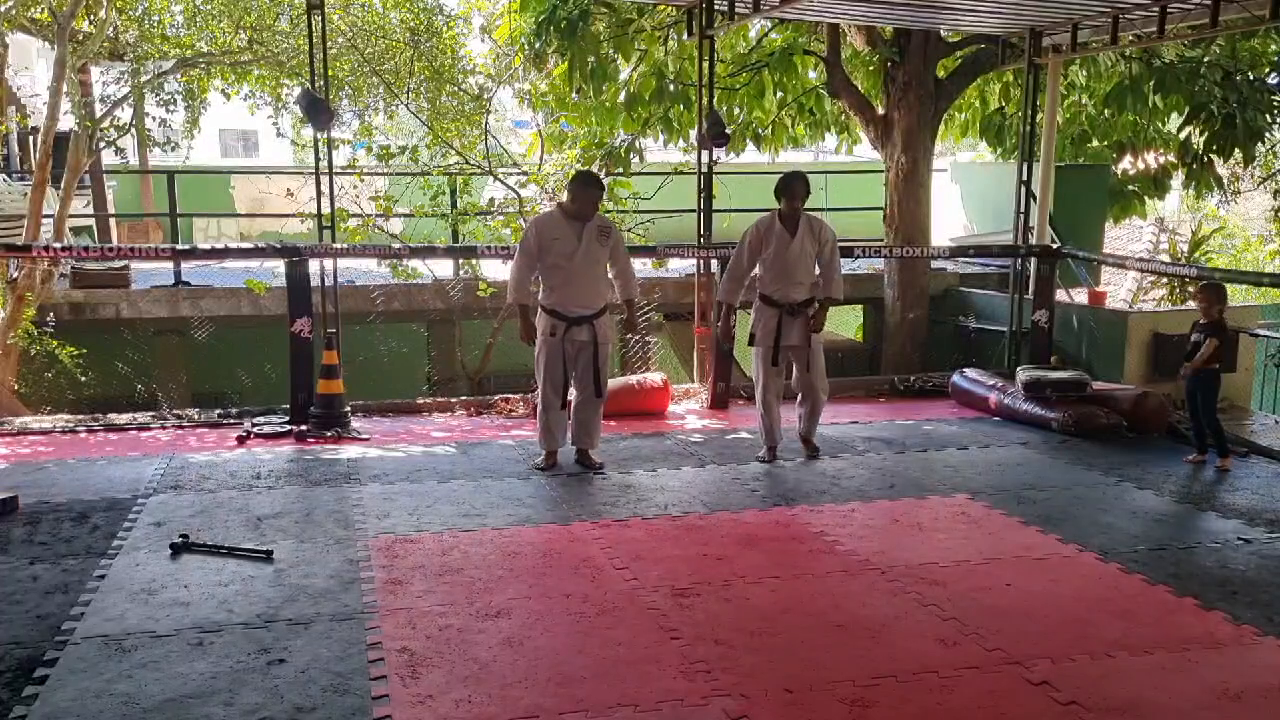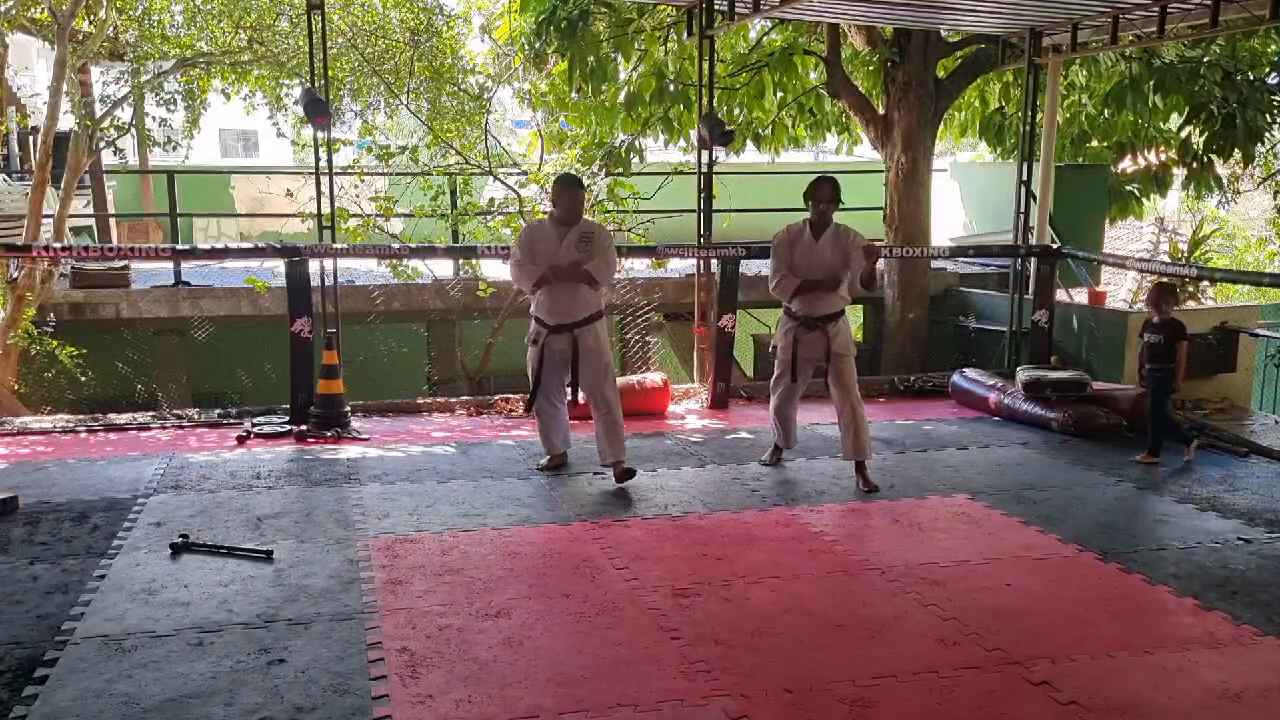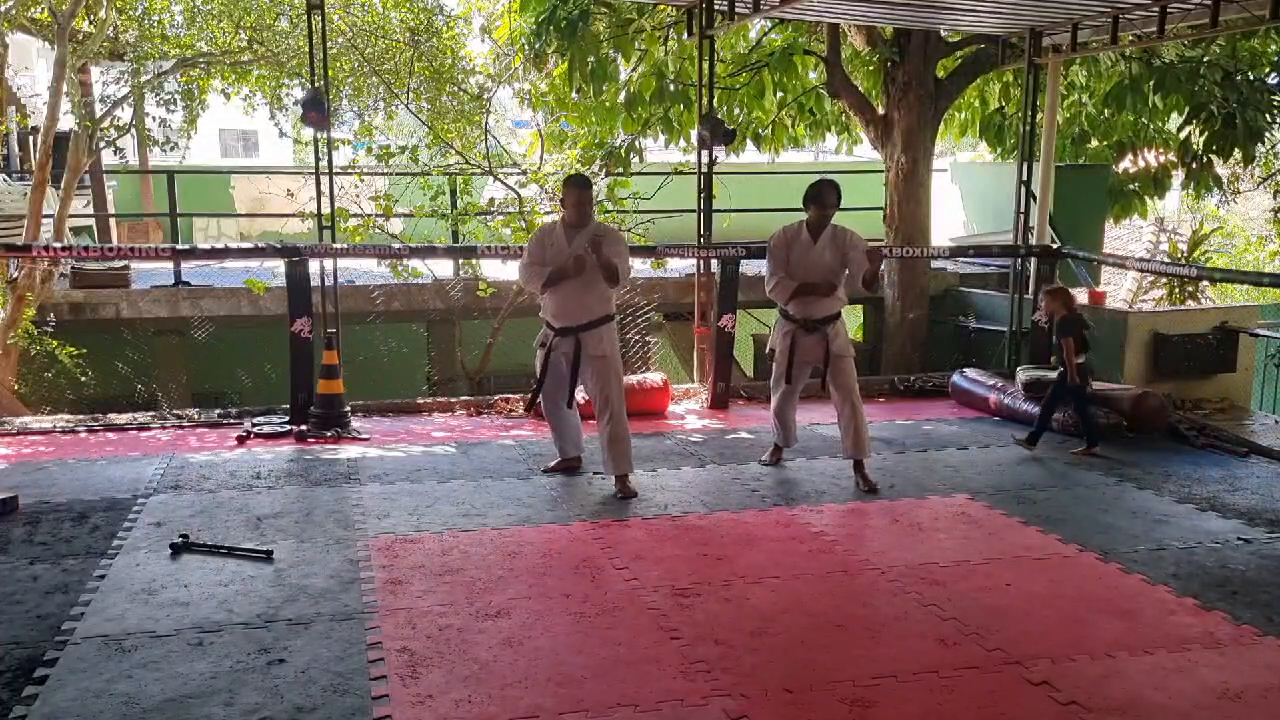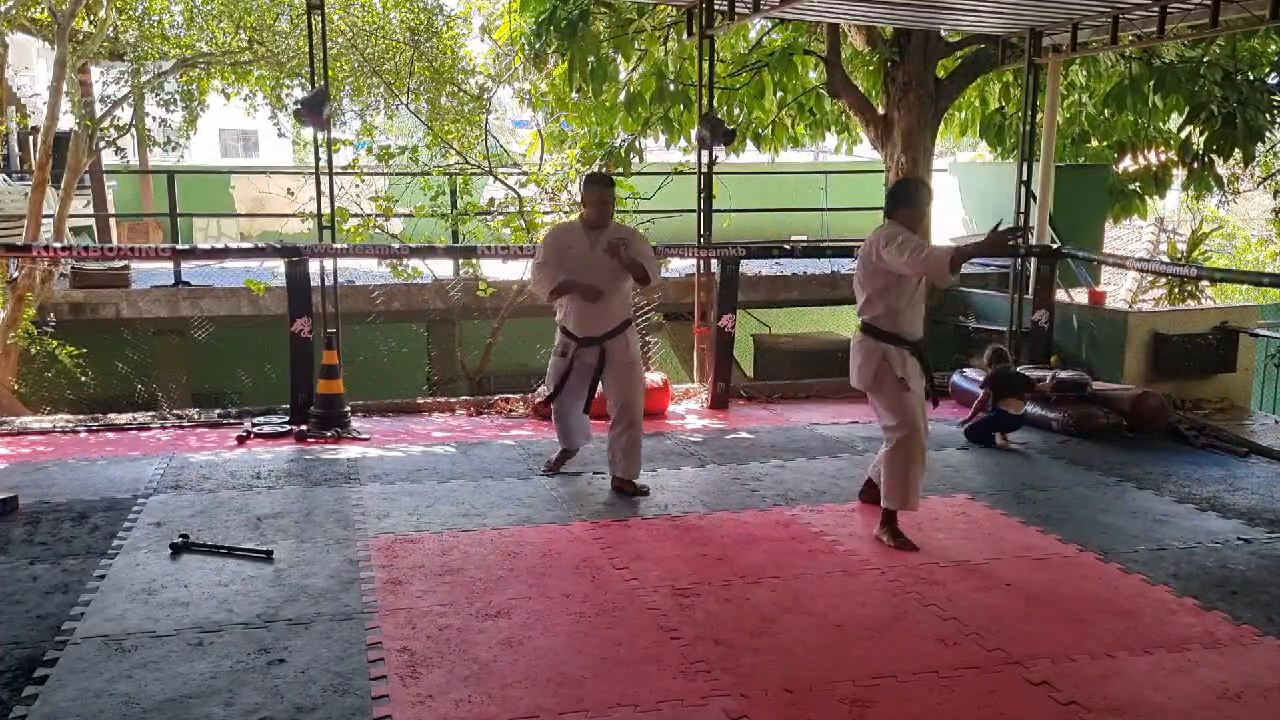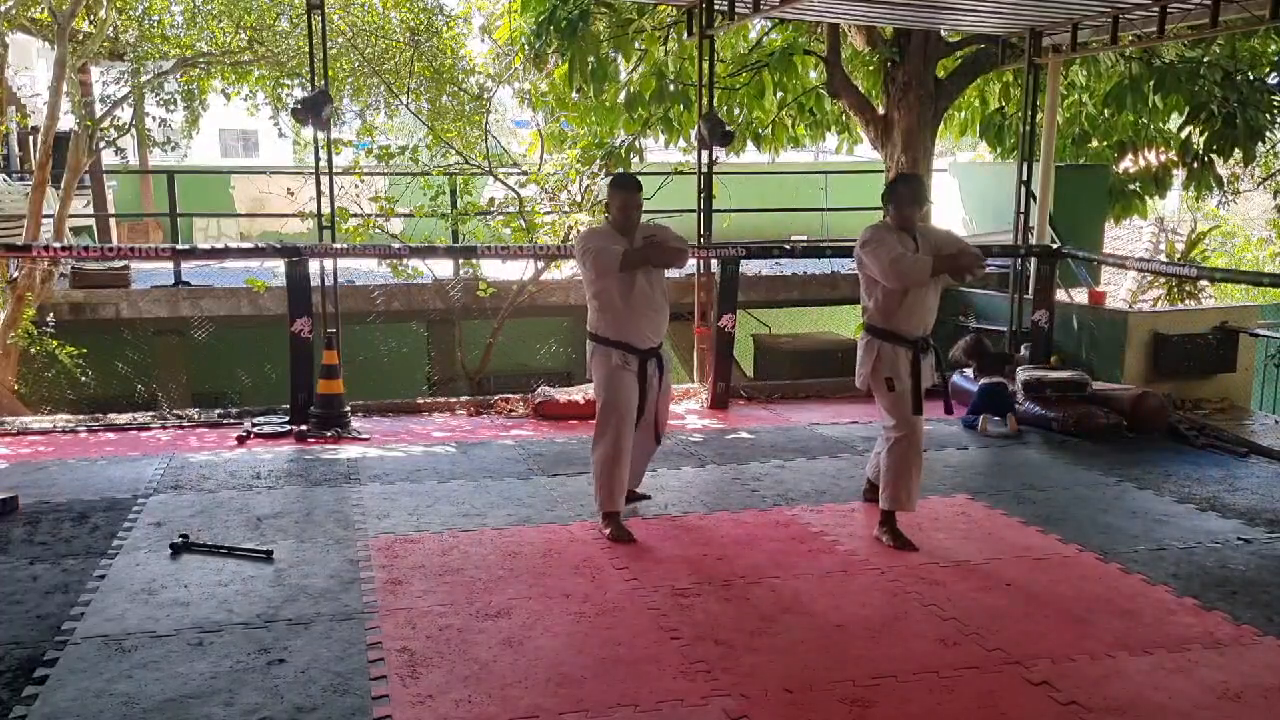
dt=1s
person 1, frame 1
left shoulder: (819, 229)
right shoulder: (760, 230)
left elbow: (831, 274)
right elbow: (736, 273)
left wrist: (822, 311)
right wrist: (726, 318)
left hip: (806, 315)
right hip: (770, 315)
left knee: (815, 386)
right knee: (767, 387)
left ankle: (806, 435)
right ankle: (770, 443)
person 1, frame 2
left shoulder: (849, 238)
right shoulder: (786, 237)
left elbow: (866, 284)
right elbow: (778, 284)
left wrist: (870, 264)
right wrist: (818, 285)
left hip: (833, 328)
right hip: (795, 328)
left knee: (848, 397)
right knee: (783, 395)
left ankle: (860, 469)
right ankle: (780, 444)
person 1, frame 3
left shoulder: (846, 239)
right shoulder: (784, 238)
left elbow: (866, 281)
right elbow: (775, 286)
left wrist: (874, 266)
right wrist: (814, 288)
left hip: (830, 330)
right hip: (792, 329)
left knee: (848, 396)
right knee: (783, 394)
left ankle: (859, 468)
right ankle: (780, 444)
person 1, frame 4
left shoulder: (891, 240)
right shoulder: (890, 239)
left elbow: (928, 271)
right elbow: (927, 260)
right wrist: (984, 247)
left hip: (898, 350)
right hip: (884, 352)
left knee: (910, 428)
right knee: (907, 432)
left ankle: (873, 487)
right ankle: (888, 523)
person 1, frame 5
left shoulder: (929, 235)
right shoulder: (874, 238)
left elbow: (973, 258)
right elbow: (899, 269)
left wrist: (952, 264)
right wrist: (948, 263)
left hip: (916, 349)
right hip: (886, 349)
left knee: (899, 425)
right knee: (906, 432)
left ankle: (874, 485)
right ankle: (887, 522)
person 2, frame 1
left shoulder: (606, 228)
right shoulder: (541, 226)
left elbow: (623, 271)
right elbow: (521, 274)
left wrist: (631, 311)
right wrist: (525, 319)
left hip: (596, 323)
right hip: (555, 323)
left knee: (593, 391)
right knee: (551, 390)
left ankle: (584, 449)
right ankle: (550, 450)
person 2, frame 2
left shoulder: (596, 233)
right shoulder: (532, 232)
left elbow: (605, 270)
right elbow: (519, 272)
left wrist: (564, 272)
right wrist: (561, 273)
left hip: (588, 330)
right hip: (546, 331)
left knee: (603, 396)
right knee: (545, 396)
left ankle: (616, 462)
right ankle: (557, 452)
person 2, frame 3
left shoulder: (609, 235)
right shoulder: (544, 235)
left elbow: (618, 277)
right elbow: (528, 276)
left wrist: (601, 257)
right wrist: (565, 270)
left hip: (596, 334)
right hip: (555, 334)
left knee: (610, 402)
right knee: (555, 400)
left ankle: (621, 475)
right ankle: (570, 455)
person 2, frame 4
left shoulder: (628, 236)
right shoulder: (559, 236)
left elbow: (650, 274)
right elbow: (541, 278)
left wrist: (624, 260)
right wrist: (577, 287)
left hip: (617, 340)
right hip: (573, 341)
left knee: (628, 408)
right knee: (563, 402)
left ankle: (623, 476)
right ankle: (570, 445)
person 2, frame 5
left shoulder: (655, 234)
right shoulder: (592, 239)
left elbow: (680, 254)
right elbow: (603, 262)
left wrist: (644, 254)
right wrist: (648, 253)
left hip: (651, 353)
right hip: (613, 353)
left knee: (650, 428)
right knee: (615, 430)
left ankle: (624, 486)
right ankle: (610, 514)
